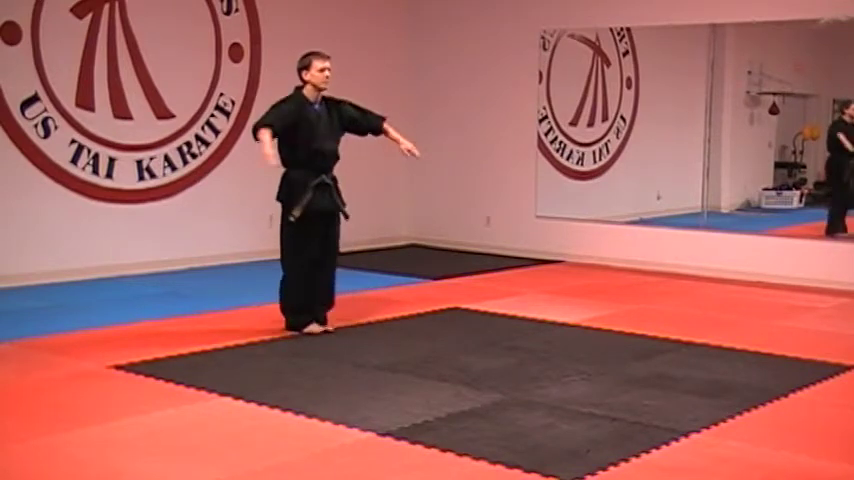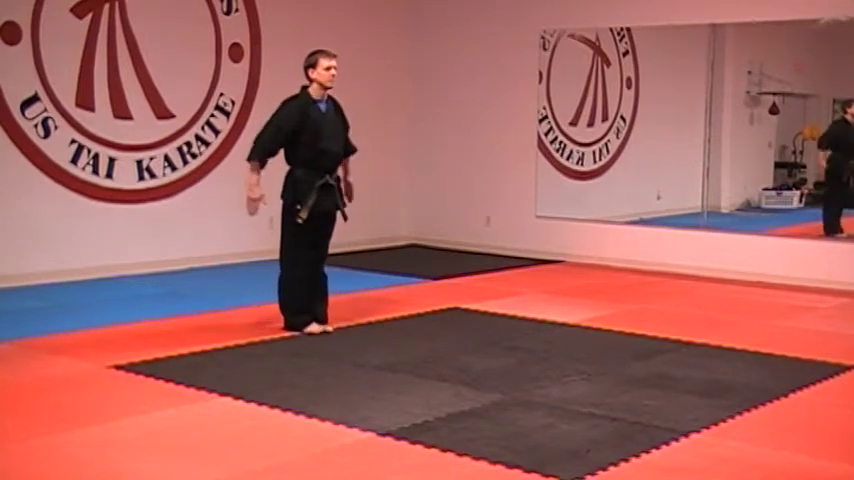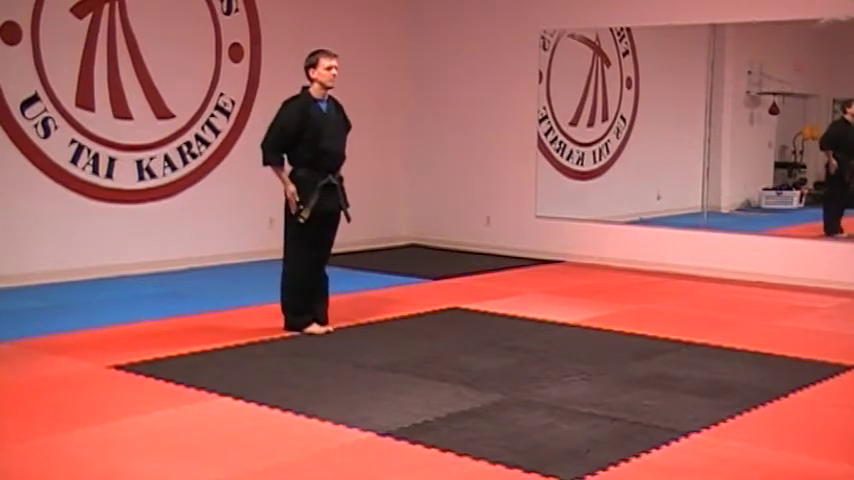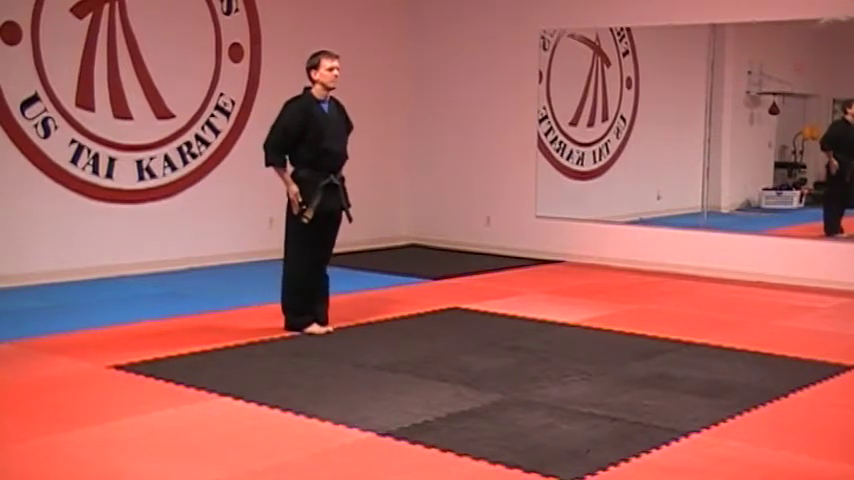
dt=0.3s
person 1, frame 1
left shoulder: (335, 106)
right shoulder: (291, 107)
left elbow: (371, 120)
right elbow: (265, 125)
left wrist: (400, 140)
right wrist: (268, 146)
left hip: (326, 187)
right hip: (299, 189)
left knee: (326, 256)
right knee: (299, 258)
left ankle: (318, 314)
right ankle: (298, 318)
person 1, frame 2
left shoulder: (334, 108)
right shoulder: (295, 108)
right elbow: (265, 143)
left wrist: (346, 177)
right wrist: (254, 184)
left hip: (329, 190)
right hip: (303, 189)
left knee: (318, 257)
right knee: (297, 258)
left ankle: (316, 316)
right ankle: (297, 318)
person 1, frame 3
left shoulder: (335, 108)
right shoulder: (296, 107)
right elbow: (271, 148)
right wrist: (287, 184)
left hip: (331, 190)
right hip: (305, 190)
left knee: (320, 257)
right knee: (300, 257)
left ankle: (317, 316)
right ankle: (298, 319)
person 1, frame 4
left shoulder: (337, 109)
right shoulder: (298, 108)
right elbow: (273, 149)
right wrist: (290, 184)
left hip: (333, 190)
right hip: (307, 190)
left knee: (321, 257)
right knee: (301, 257)
left ankle: (316, 316)
right ankle: (298, 319)
person 2, frame 1
right shoulder: (838, 124)
right elbow: (838, 133)
right hip: (836, 165)
right knee: (838, 196)
left ankle: (836, 228)
right ankle: (834, 228)
person 2, frame 2
right shoulder: (839, 125)
right elbow: (823, 141)
right wrist: (823, 159)
right hip: (836, 165)
left knee: (841, 197)
right knee: (833, 197)
left ankle: (834, 227)
right ankle: (831, 229)
person 2, frame 3
right shoulder: (838, 125)
right elbow: (824, 143)
right wrist: (831, 160)
right hip: (837, 167)
left knee: (843, 197)
right knee: (833, 197)
left ankle: (834, 228)
right ankle: (832, 229)
person 2, frame 4
right shoulder: (838, 126)
right elbow: (824, 143)
right wrist: (832, 160)
right hip: (838, 167)
right knee: (834, 197)
left ankle: (835, 228)
right ankle: (832, 230)
